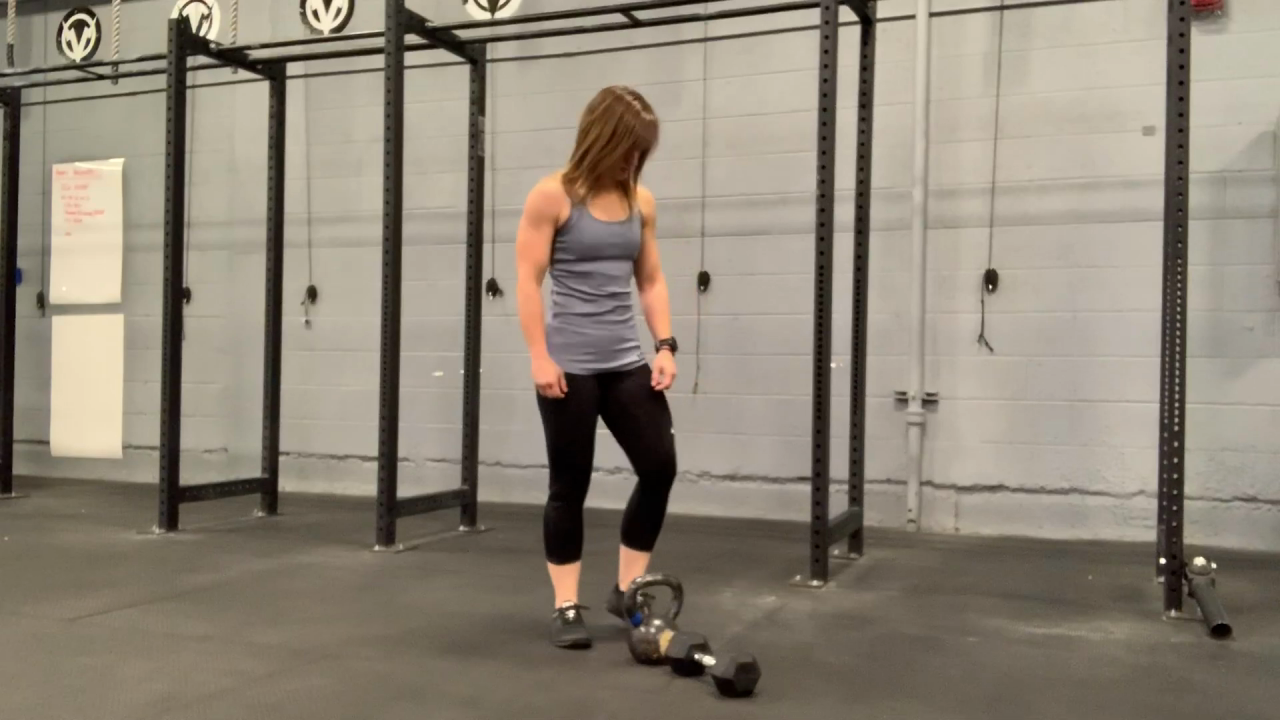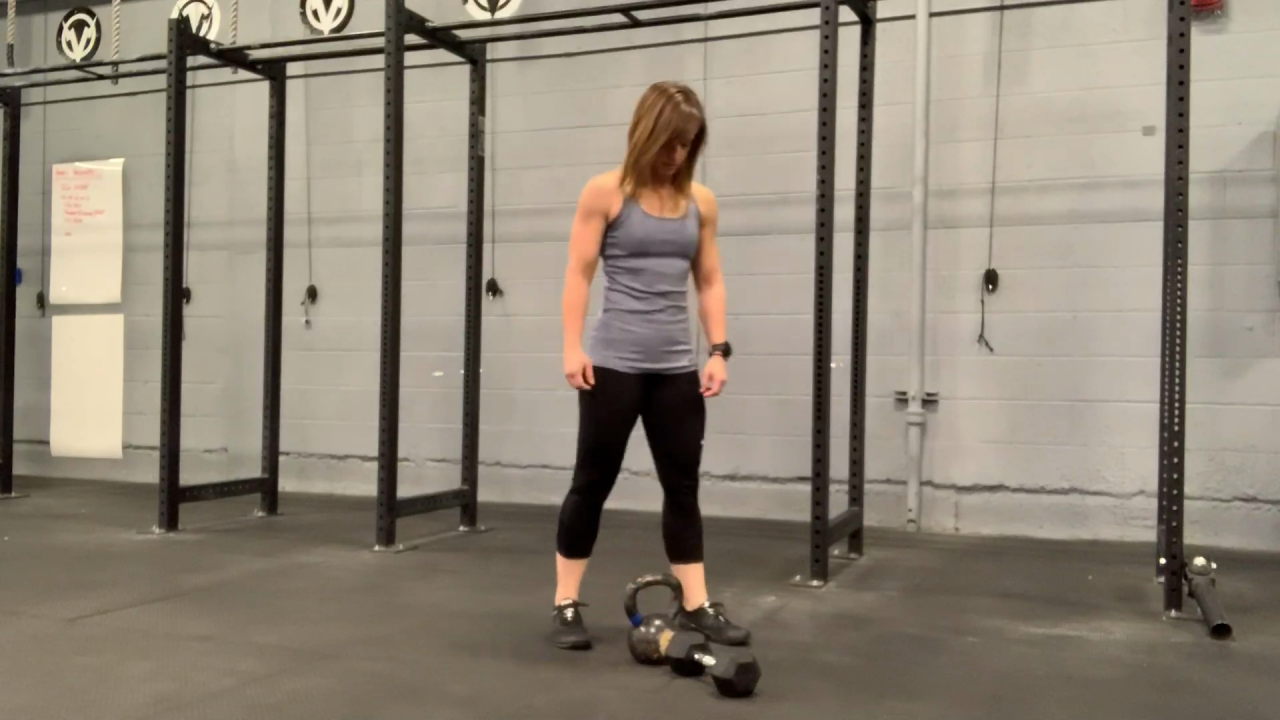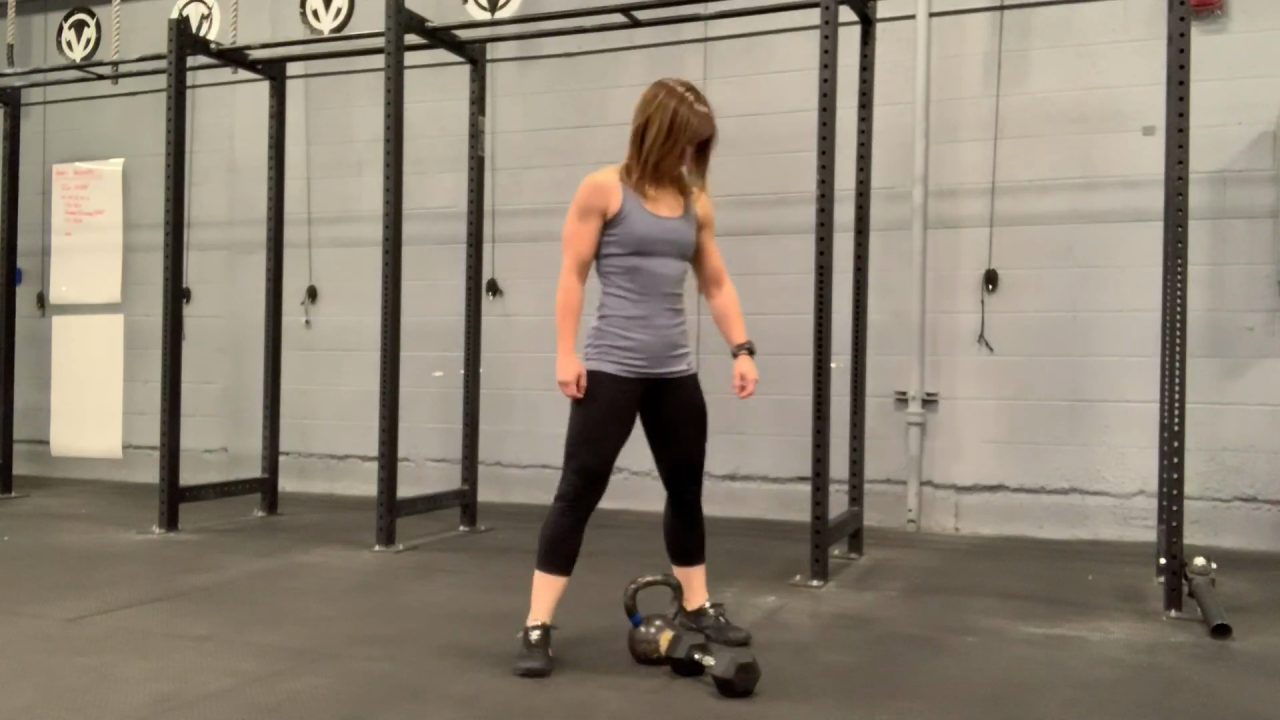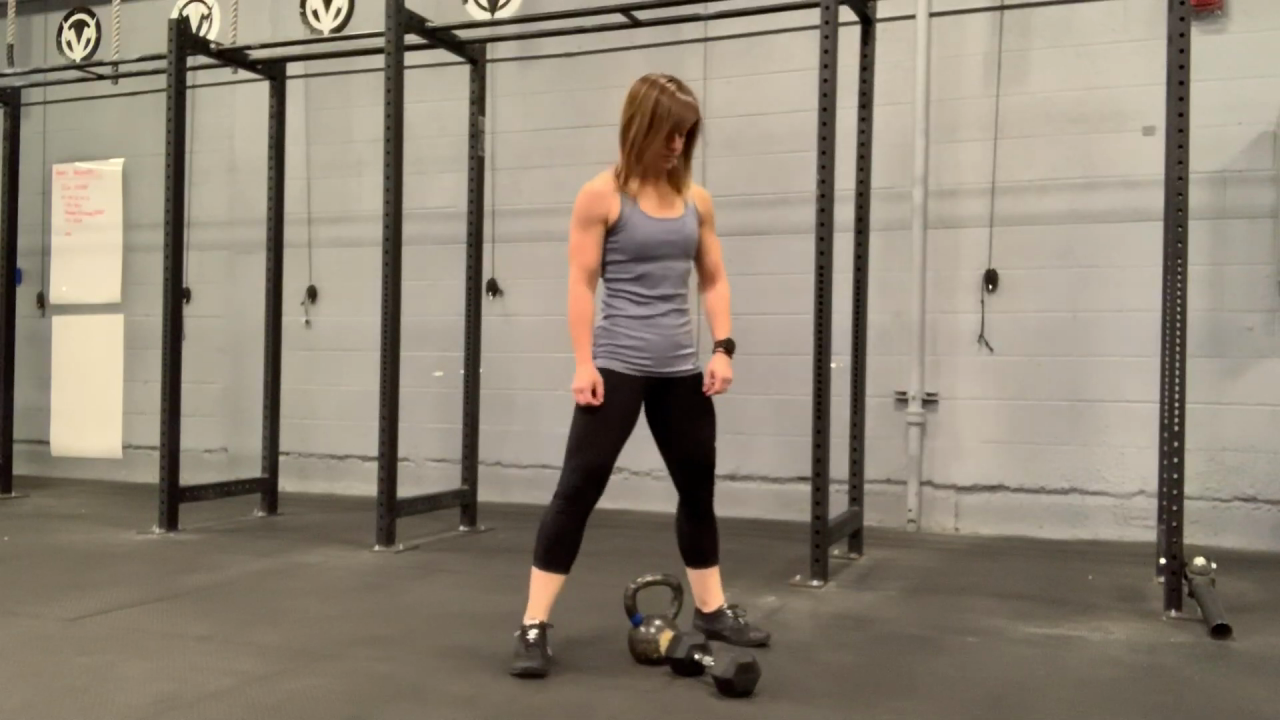
dt=0.7s
person 1, frame 1
left shoulder: (640, 201)
right shoulder: (552, 196)
right elbow: (529, 280)
left wrist: (665, 345)
right wrist: (539, 356)
left hip: (626, 362)
right hip: (570, 366)
left knee: (659, 468)
right knee: (570, 486)
left ankle: (627, 589)
right ankle: (566, 606)
person 1, frame 2
left shoulder: (700, 201)
right shoulder: (606, 192)
left elbow: (710, 281)
right elbow: (578, 273)
left wrist: (718, 350)
right wrist: (572, 346)
left hip: (677, 366)
right hip: (614, 362)
left knee: (683, 485)
right knee: (593, 480)
left ankle: (697, 605)
right ankle: (566, 604)
person 1, frame 3
left shoulder: (696, 203)
right shoulder: (603, 190)
left elbow: (717, 283)
right elbow: (573, 277)
left wrist: (742, 349)
right wrist: (567, 353)
left hip: (674, 367)
right hip: (611, 366)
left knee: (686, 486)
right knee: (580, 487)
left ankle: (697, 606)
right ankle: (537, 627)
person 1, frame 4
left shoulder: (695, 198)
right shoulder: (601, 195)
left elbow: (714, 280)
right elbow: (581, 283)
left wrist: (722, 347)
right wrist: (583, 363)
left hip: (681, 368)
right hip: (618, 365)
left knee: (699, 488)
right knee: (579, 486)
left ankle: (712, 610)
right ankle: (534, 626)
